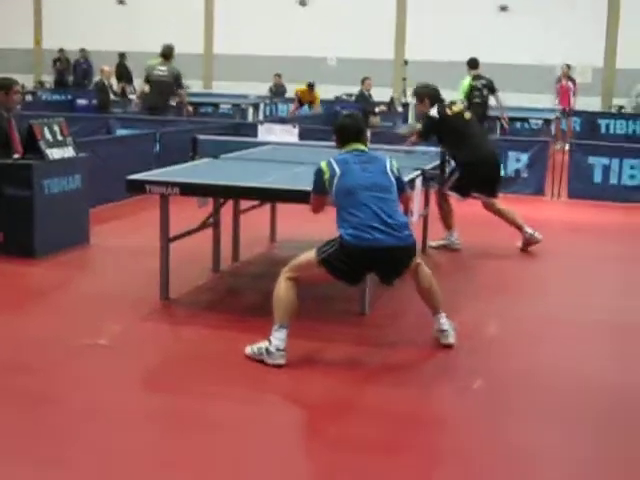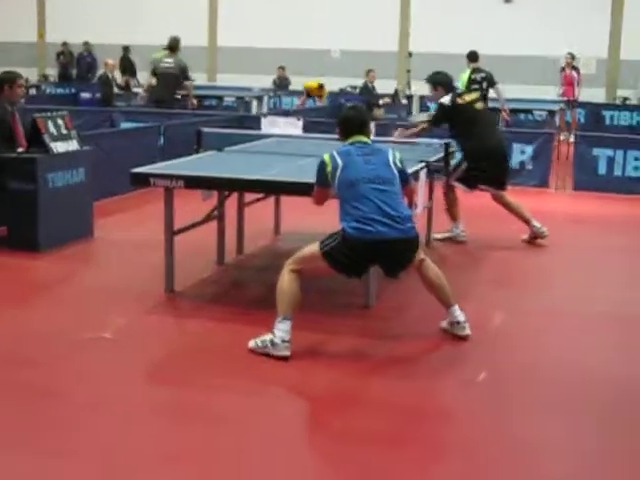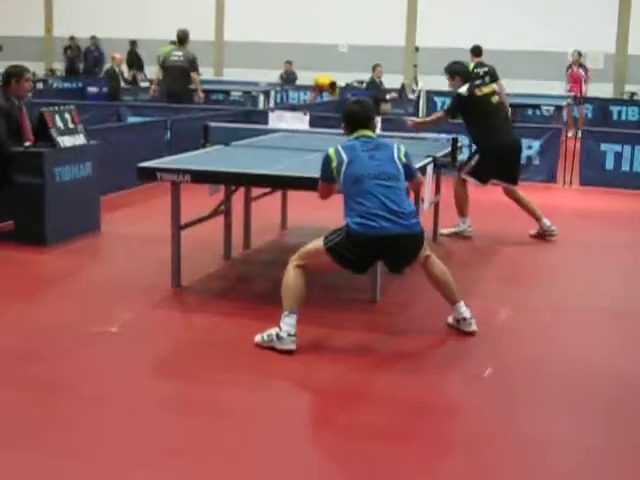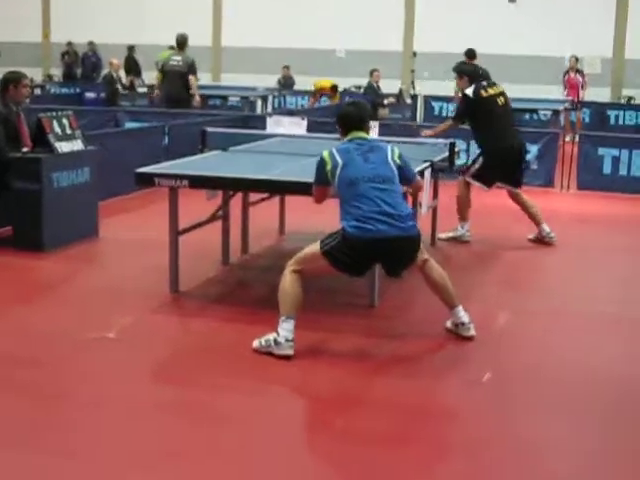
dt=0.1s
person 1, frame 1
left shoulder: (328, 167)
right shoulder: (387, 163)
left elbow: (316, 207)
right elbow: (405, 201)
left hip: (354, 248)
right hip: (400, 247)
left knee: (289, 274)
right knee: (417, 263)
left ankle: (276, 345)
right ankle: (443, 327)
person 1, frame 2
left shoulder: (331, 160)
right shoulder: (391, 155)
left elbow: (318, 200)
right elbow: (410, 192)
left hip: (357, 241)
right hip: (404, 240)
left knee: (292, 266)
right knee: (421, 260)
left ankle: (280, 337)
right ankle: (456, 319)
person 1, frame 3
left shoulder: (335, 154)
right shoulder: (396, 150)
left elbow: (323, 194)
right elbow: (418, 184)
left hip: (361, 237)
right hip: (408, 236)
left knee: (297, 262)
right knee: (426, 256)
left ankle: (286, 331)
right ankle: (462, 315)
person 1, frame 4
left shoulder: (330, 156)
right shoulder: (390, 151)
left elbow: (319, 197)
right elbow: (417, 186)
left hip: (358, 239)
right hip: (404, 237)
left knee: (294, 267)
right knee: (424, 260)
left ankle: (284, 337)
right ankle: (461, 320)
person 2, frame 1
left shoulder: (434, 114)
right shoulder: (455, 106)
left elbow: (419, 139)
left hip: (474, 161)
right hip: (491, 157)
left knee: (442, 193)
right knee: (489, 203)
left ankle: (451, 238)
right ankle: (527, 233)
person 2, frame 2
left shoulder: (448, 102)
right shoulder: (471, 94)
left elbow: (431, 125)
left wrist: (405, 133)
left hip: (479, 152)
right hip: (498, 149)
left knee: (449, 185)
right knee: (498, 195)
left ankle: (456, 231)
right ankle: (535, 228)
person 2, frame 3
left shoulder: (464, 93)
right shoulder: (490, 85)
left elbow: (446, 115)
left wrist: (421, 122)
left hip: (493, 147)
right hip: (512, 143)
left knee: (461, 179)
right knee: (511, 190)
left ankle: (463, 226)
right ankle: (544, 225)
person 2, frame 4
left shoulder: (470, 94)
right shoulder: (496, 88)
left elbow: (455, 122)
left wrist: (432, 132)
left hip: (495, 149)
right hip: (516, 146)
left knee: (463, 183)
right knee: (515, 193)
left ankle: (462, 230)
right ankle: (545, 231)
